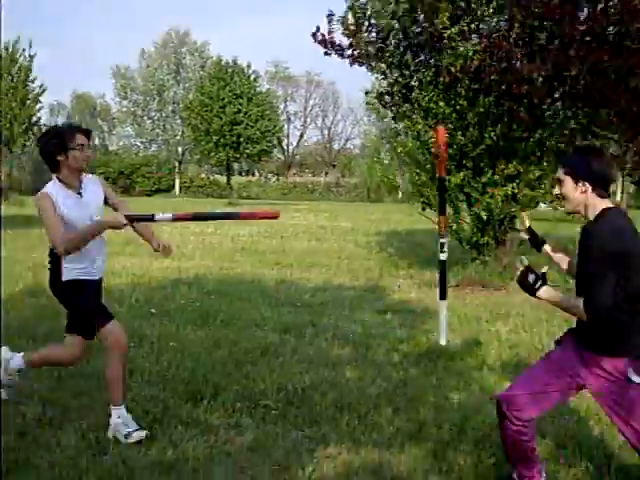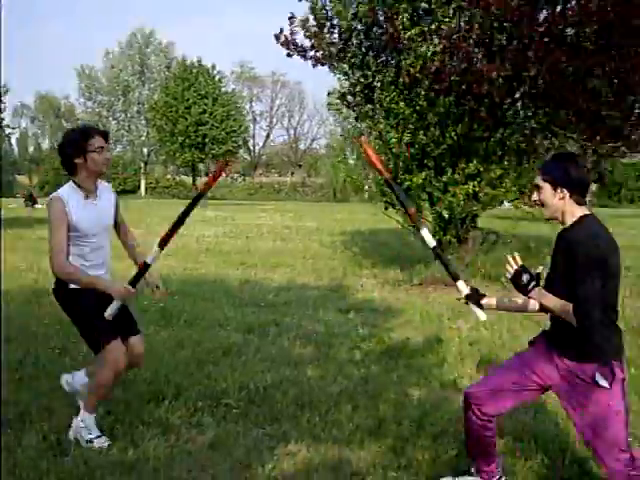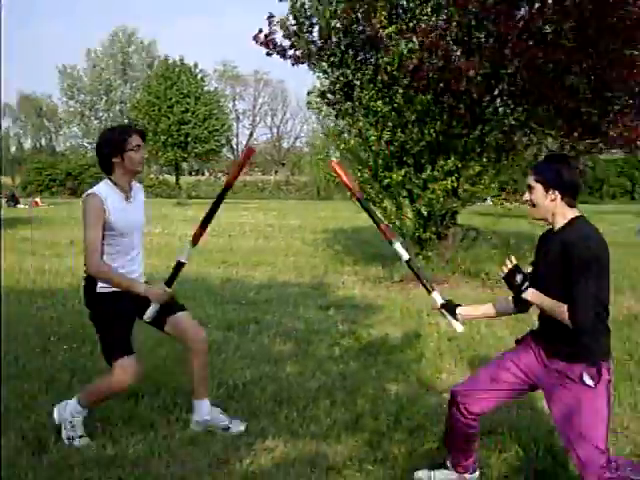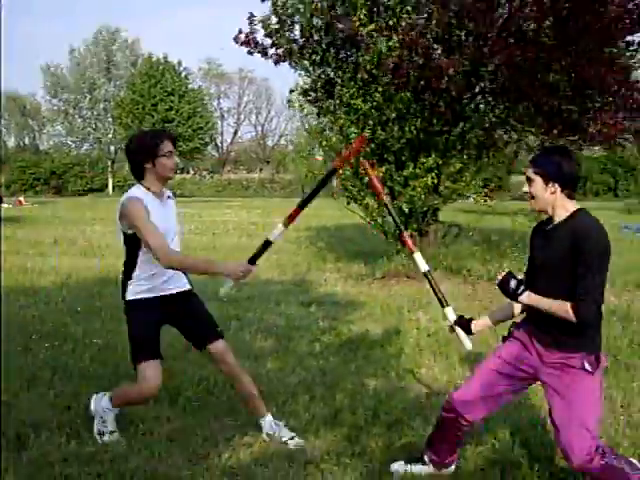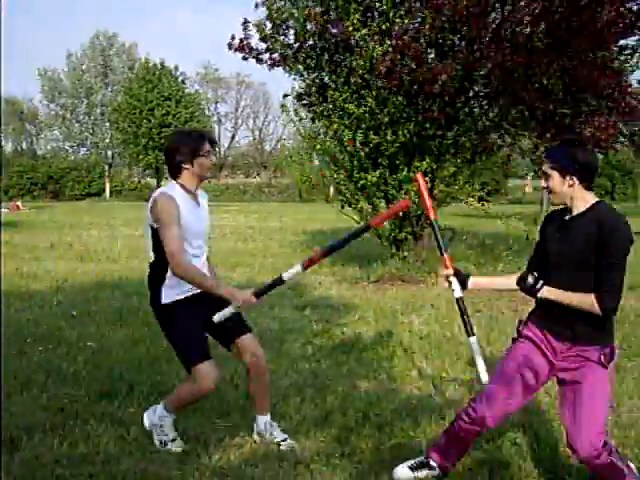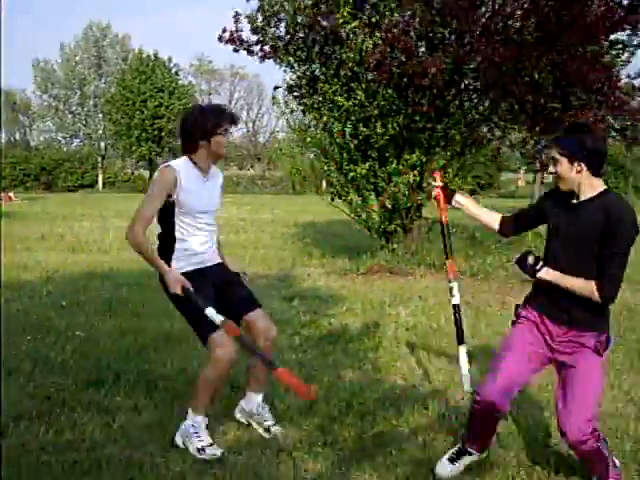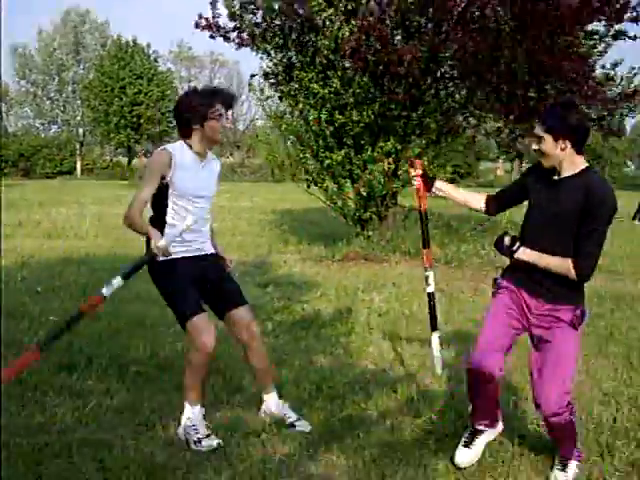
dt=0.1s
person 1, frame 1
left shoulder: (605, 232)
right shoulder: (601, 226)
left elbow: (596, 312)
left wrist: (541, 290)
right wrist: (545, 248)
right hip: (582, 347)
right knee: (510, 404)
person 1, frame 2
left shoulder: (589, 240)
right shoulder: (567, 237)
left elbow: (586, 317)
left wrist: (536, 289)
right wrist: (490, 301)
left hip: (592, 367)
right hip: (550, 351)
right knee: (477, 399)
person 1, frame 3
left shoulder: (583, 242)
right shoulder: (549, 239)
left elbow: (582, 319)
right elbow: (523, 303)
left wrist: (527, 291)
right wrist: (463, 310)
left hip: (580, 368)
right hip: (540, 350)
right knee: (463, 398)
person 1, frame 4
left shoulder: (587, 234)
right shoulder: (541, 230)
left elbow: (583, 312)
left wrist: (524, 294)
right wrist: (480, 321)
left hip: (573, 358)
right hip: (527, 340)
left knee: (581, 453)
right knee: (461, 402)
person 1, frame 5
left shoulder: (611, 227)
right shoulder: (553, 222)
left elbow: (606, 304)
right elbow: (533, 281)
left wrist: (543, 290)
right wrist: (470, 281)
left hip: (586, 352)
right hip: (539, 336)
left knee: (588, 447)
right knee: (483, 412)
person 1, frame 6
right shoulder: (555, 198)
left elbow: (604, 291)
right elbow: (508, 225)
left wrist: (542, 272)
right wrist: (455, 198)
left hip: (584, 336)
right hip: (536, 316)
left knee: (575, 430)
right knee: (489, 398)
right ankle: (473, 445)
person 1, frame 7
left shoulder: (598, 194)
right shoulder: (537, 175)
left elbow: (581, 269)
right elbow: (493, 204)
left wrist: (520, 251)
right wrist: (437, 186)
left hip: (559, 309)
right hip: (515, 289)
left knee: (551, 403)
right knee: (481, 365)
right ankle: (484, 424)
person 2, frame 1
left shoulder: (97, 184)
right shoulder: (48, 196)
left elbow: (125, 213)
right elbow: (62, 247)
left wrist: (154, 239)
right wrist: (101, 224)
left hip: (93, 279)
right hip: (69, 281)
left knee: (75, 352)
right knee: (117, 339)
right ankle: (119, 418)
person 2, frame 2
left shoulder: (108, 192)
right shoulder: (60, 202)
left elbow: (124, 231)
right elbow: (60, 267)
left wrist: (146, 272)
right wrist: (108, 286)
left hip: (103, 287)
right hip: (75, 292)
left knee: (137, 353)
right knee: (117, 358)
left ankle: (81, 380)
right ankle: (85, 421)
person 2, frame 3
left shoulder: (137, 192)
right shoulder: (96, 199)
right elbow: (93, 265)
left wrist: (144, 287)
right wrist: (143, 288)
left hip: (138, 288)
right hip: (106, 294)
left knee: (196, 336)
right knee: (125, 377)
left ankle: (203, 412)
right ankle: (71, 411)
person 2, frame 4
left shoulder: (166, 197)
right shoulder: (133, 204)
right elbow: (166, 258)
right wrist: (222, 268)
left hip: (179, 293)
right hip: (143, 301)
left knee: (227, 360)
right knee: (149, 385)
left ankle: (268, 423)
right ankle: (106, 403)
person 2, frame 5
left shoulder: (201, 197)
right shoulder: (165, 199)
right elbow: (178, 265)
left wrist: (220, 285)
right wrist: (228, 292)
left hip: (205, 294)
right hip: (172, 302)
left knee: (256, 356)
right knee: (207, 380)
left ankle: (264, 424)
right ankle: (161, 414)
person 2, frame 6
left shoulder: (216, 177)
right shoulder: (170, 174)
right elbow: (135, 232)
left wrist: (224, 262)
right wrist: (166, 269)
left hip: (213, 268)
right hip: (181, 276)
left knee: (266, 333)
right knee: (224, 353)
left ankle: (252, 405)
right ankle: (193, 426)
person 2, frame 7
left shoulder: (213, 163)
right shoulder: (166, 156)
right elbow: (132, 214)
left wrist: (219, 252)
right wrist: (151, 233)
left hip: (204, 257)
right hip: (169, 264)
left knee: (249, 329)
right knee: (205, 340)
left ankle: (273, 404)
right ankle: (192, 418)
